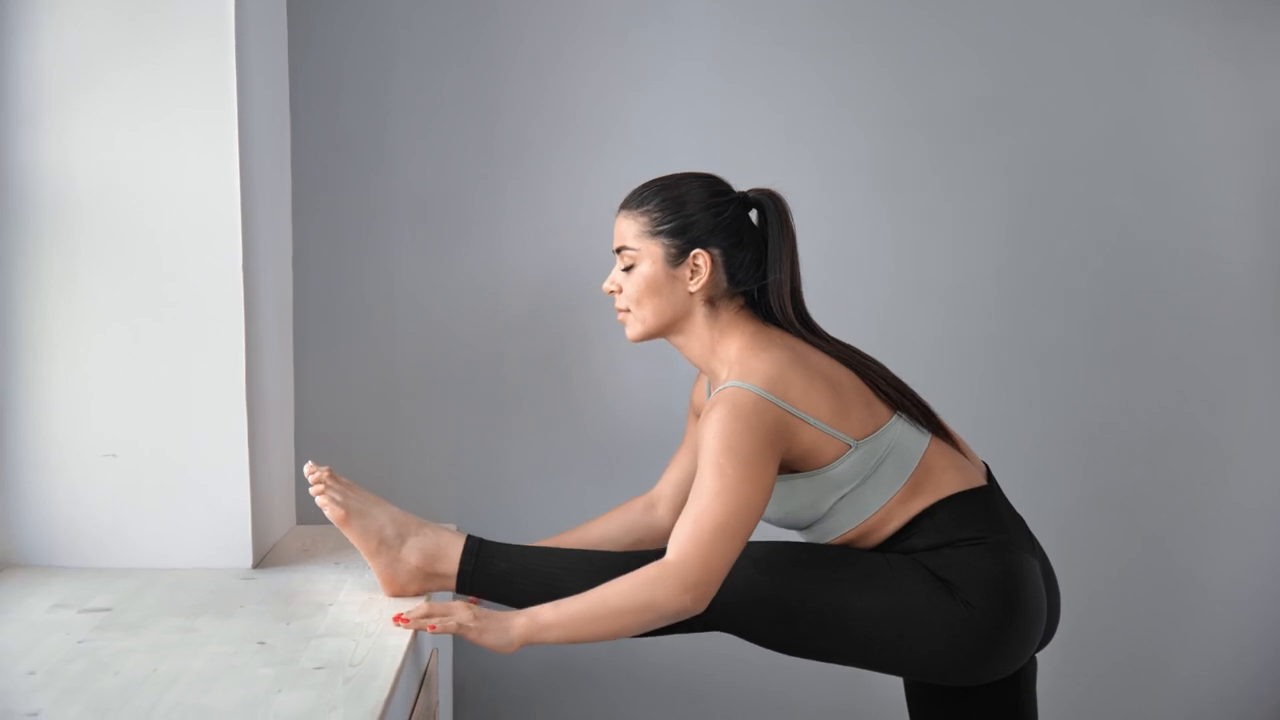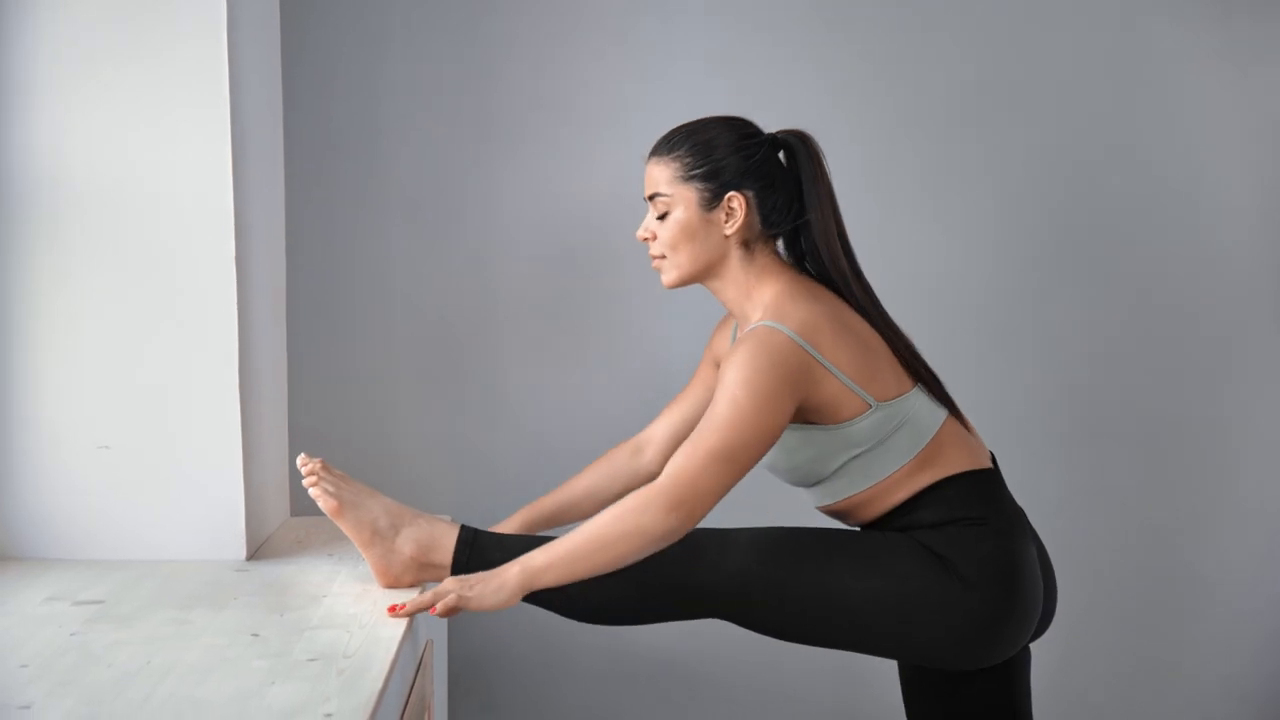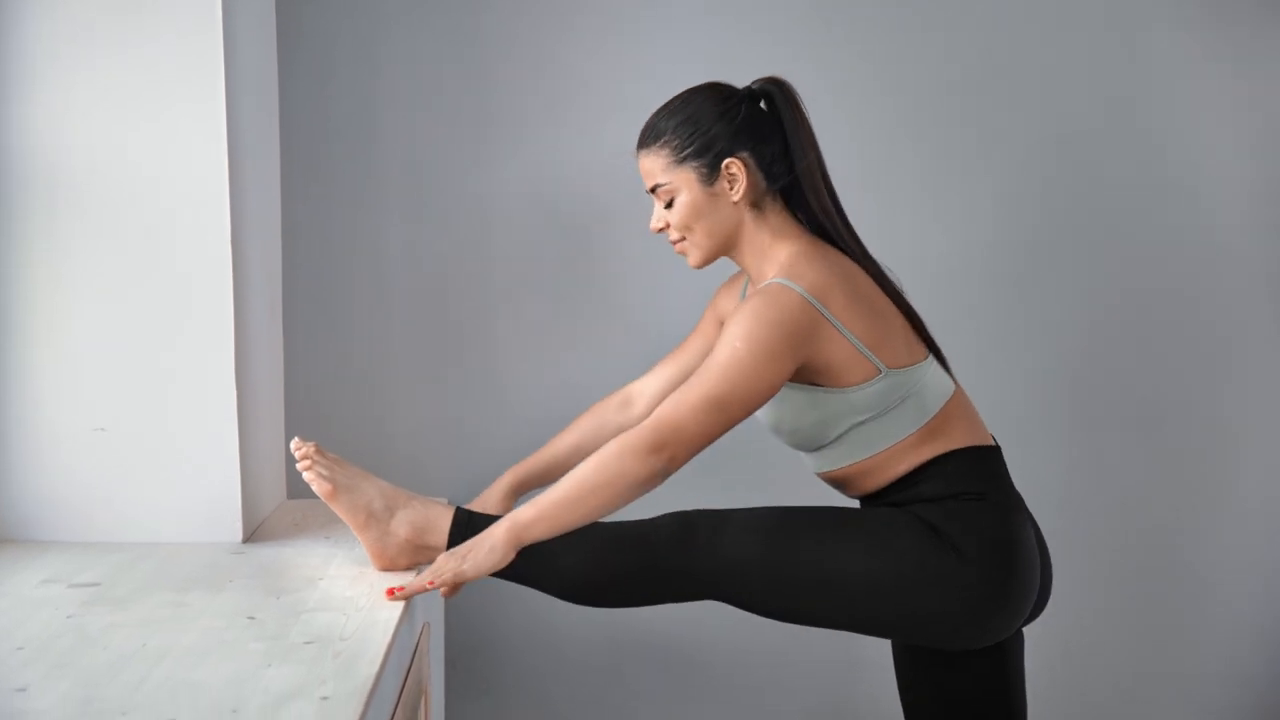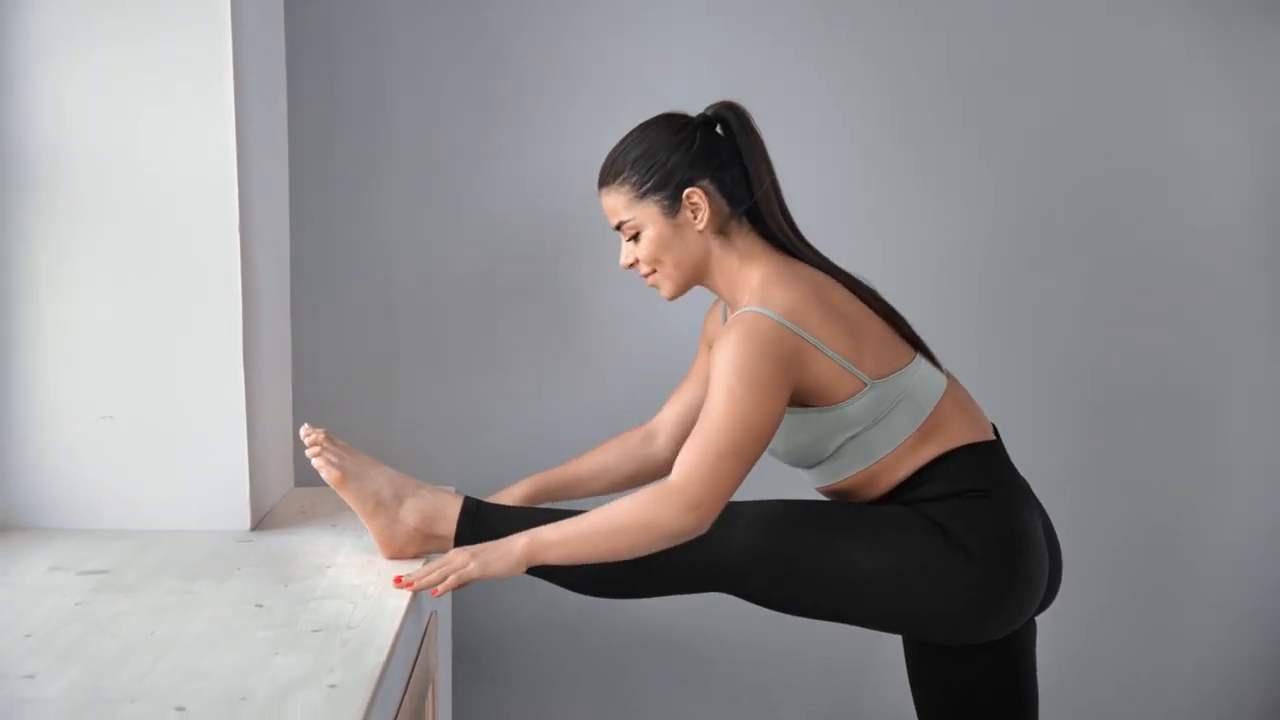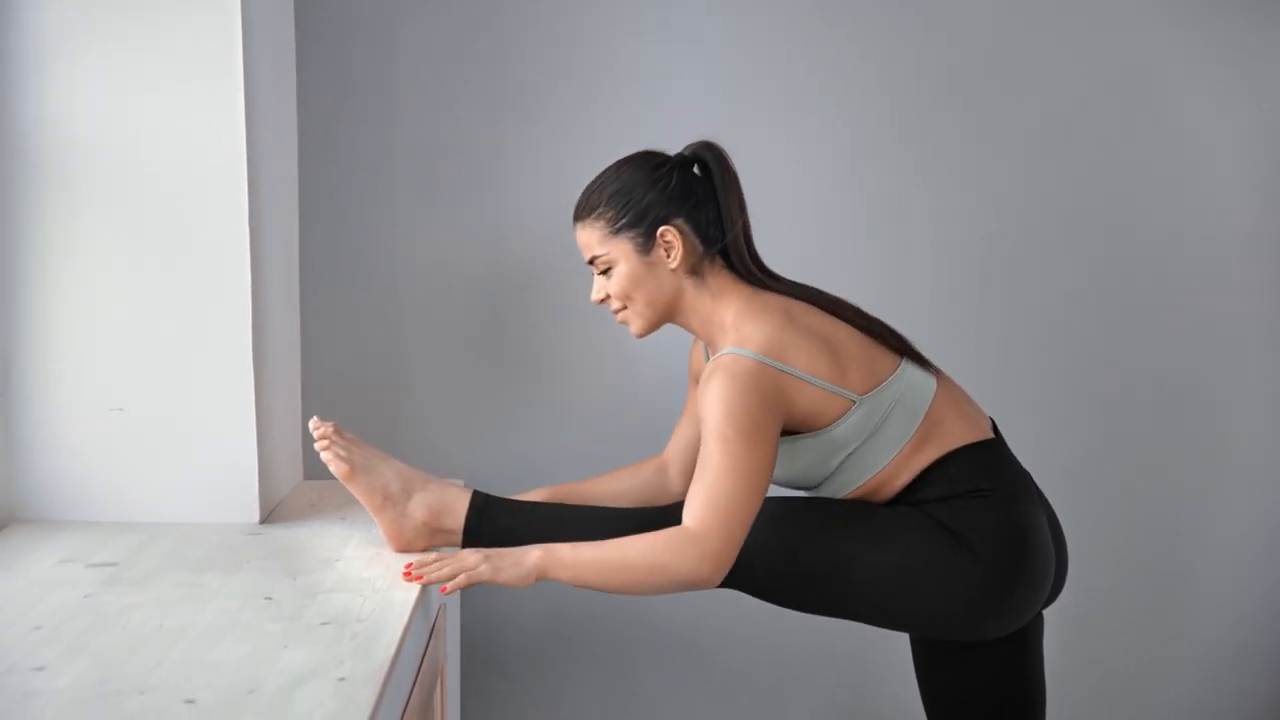
dt=0.4s
person 1, frame 1
left shoulder: (748, 395)
right shoulder: (735, 367)
left elbow: (683, 586)
right elbow: (662, 511)
left wrist: (515, 624)
right wrist: (517, 568)
left hip: (966, 594)
right hip: (983, 587)
left knee: (722, 584)
person 1, frame 2
left shoulder: (775, 341)
right shoulder: (750, 325)
left elbow: (669, 507)
right elbow: (649, 455)
left wrist: (510, 577)
right wrist: (514, 530)
left hip: (964, 574)
right hip: (973, 572)
left knee: (709, 570)
left ankle: (433, 549)
person 1, frame 3
left shoulder: (788, 300)
right shoulder: (757, 286)
left elbow: (655, 449)
right elbow: (638, 403)
left wrist: (506, 536)
right wrist: (508, 485)
left hip: (959, 549)
right hip: (964, 551)
left knee: (699, 551)
left ankle: (425, 531)
person 1, frame 4
left shoulder: (765, 326)
right shoulder: (745, 306)
left elbow: (687, 507)
right elbow: (659, 443)
left wrist: (519, 547)
right wrist: (524, 494)
left hip: (966, 546)
right hip: (976, 545)
left knee: (712, 549)
person 1, frame 5
left shoulder: (745, 364)
right shoulder: (731, 331)
left elbow: (702, 554)
right elbow: (674, 476)
left wrist: (532, 559)
right wrist: (532, 506)
left hip: (974, 547)
right hip: (988, 544)
left knee: (727, 539)
